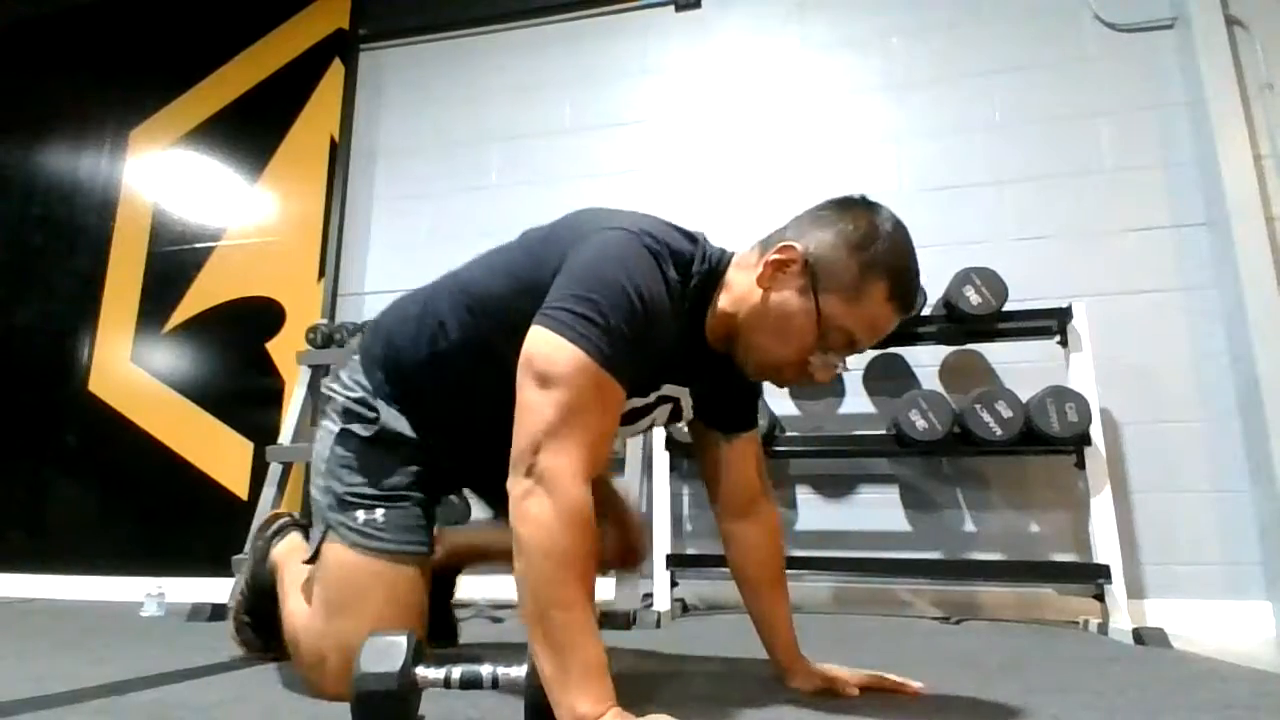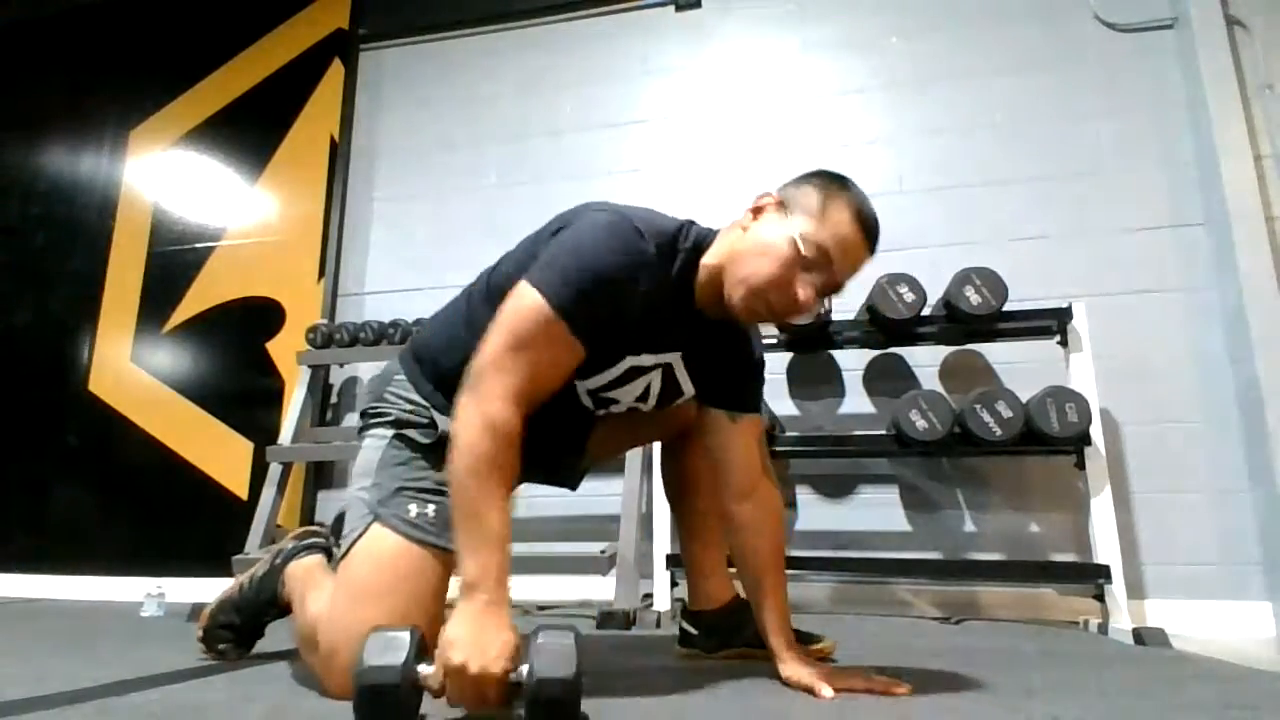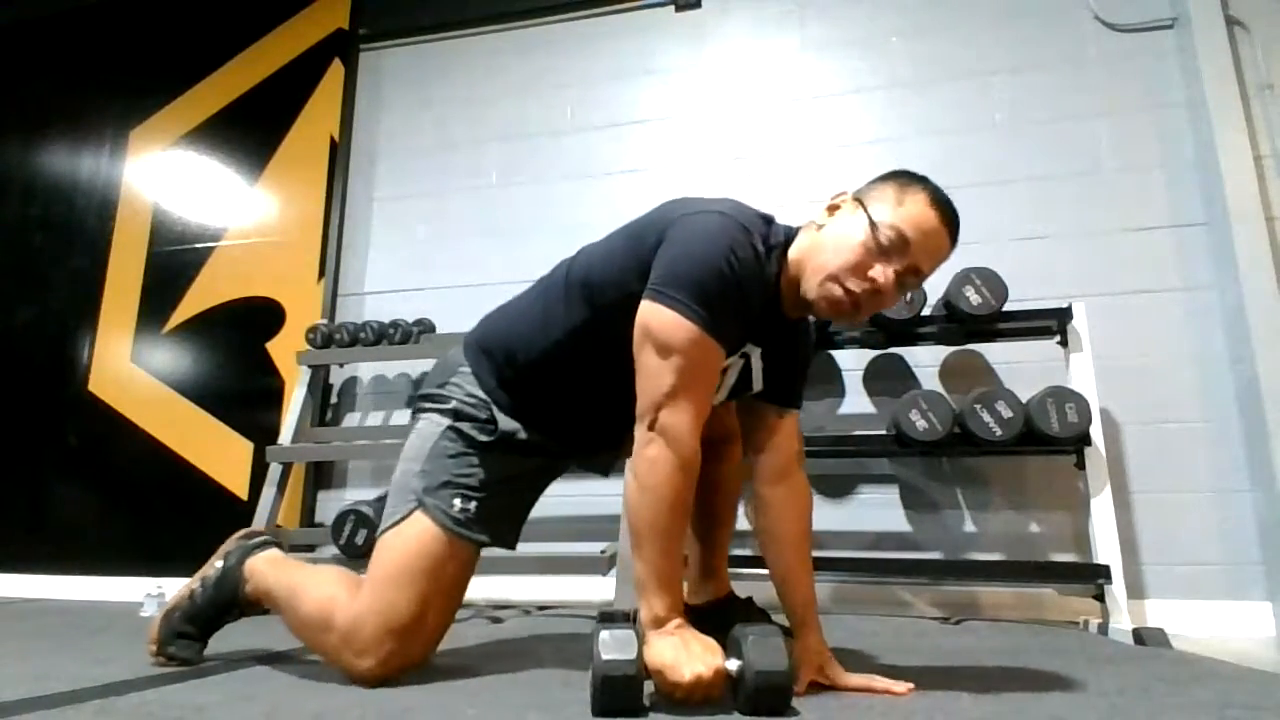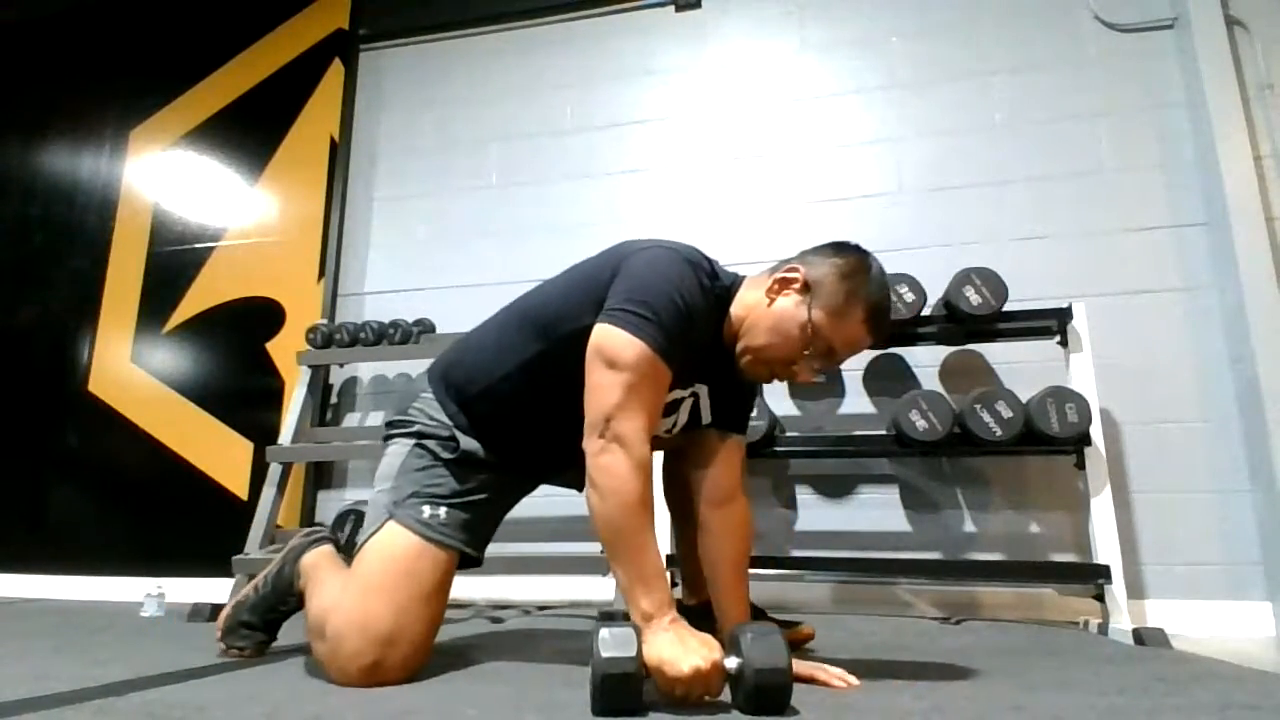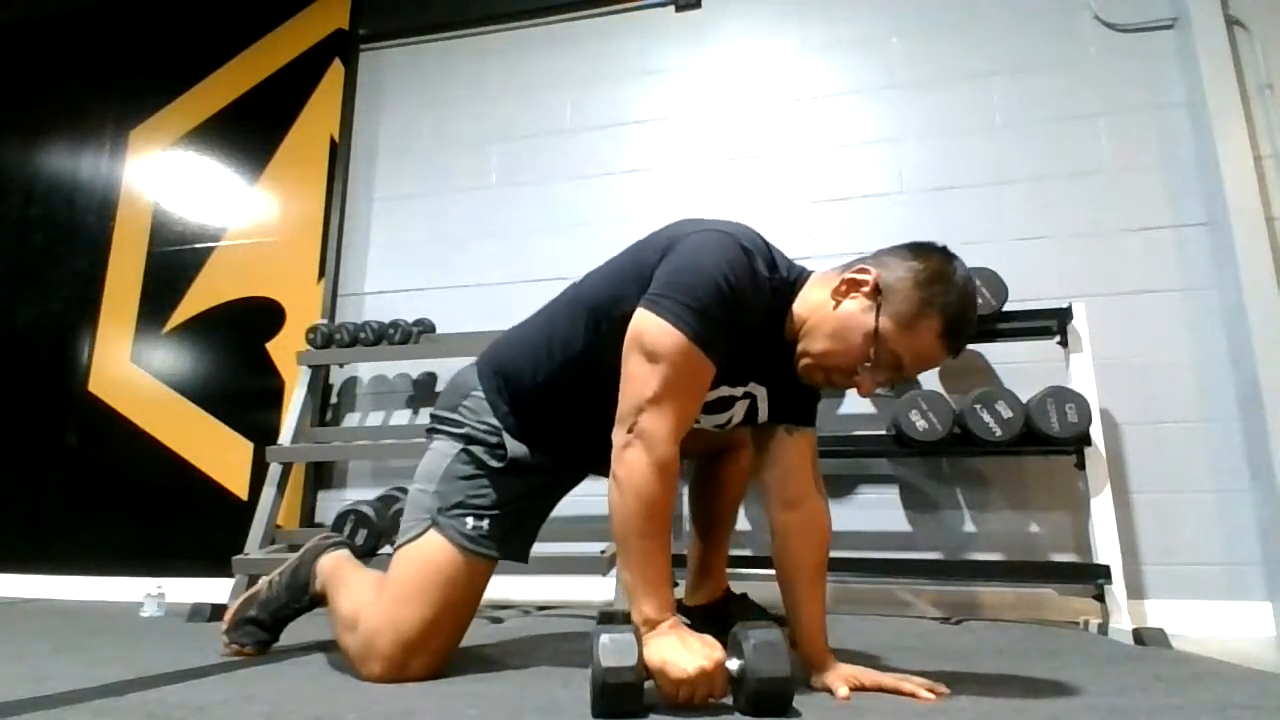
dt=1s
person 1, frame 1
left shoulder: (733, 354)
right shoulder: (631, 273)
left elbow: (745, 509)
right elbow: (546, 481)
left wrist: (794, 663)
left hip: (492, 424)
right hip: (392, 409)
left knee: (622, 546)
left ankle: (438, 557)
right ankle: (287, 554)
person 1, frame 2
left shoulder: (731, 344)
right shoulder: (621, 251)
left elbow: (747, 488)
right elbow: (489, 405)
left wrist: (783, 648)
right wrist: (483, 599)
right hip: (434, 416)
right knee: (364, 665)
left ankle: (712, 614)
right ankle: (300, 570)
person 1, frame 3
left shoulder: (789, 334)
right shoulder: (720, 245)
left elbow: (778, 477)
right elbow: (661, 434)
left wrist: (809, 641)
right wrist: (663, 624)
left hip: (585, 422)
right hip: (490, 407)
right knee: (377, 646)
left ankle: (712, 600)
right ankle: (255, 569)
person 1, frame 4
left shoulder: (734, 366)
right shoulder: (668, 283)
left elbow: (717, 498)
right elbow: (614, 448)
left wrist: (734, 639)
right wrist: (657, 624)
left hip: (553, 442)
right hip: (457, 431)
right knee: (368, 656)
left ankle: (697, 604)
right ankle: (312, 564)
person 1, frame 5
left shoulder: (799, 354)
right shoulder: (720, 269)
left elbow: (795, 501)
right elbow: (642, 441)
left wrist: (817, 660)
right wrist: (657, 627)
left hip: (592, 437)
right hip: (501, 427)
right knee: (393, 655)
left ankle: (707, 600)
right ankle: (328, 569)
